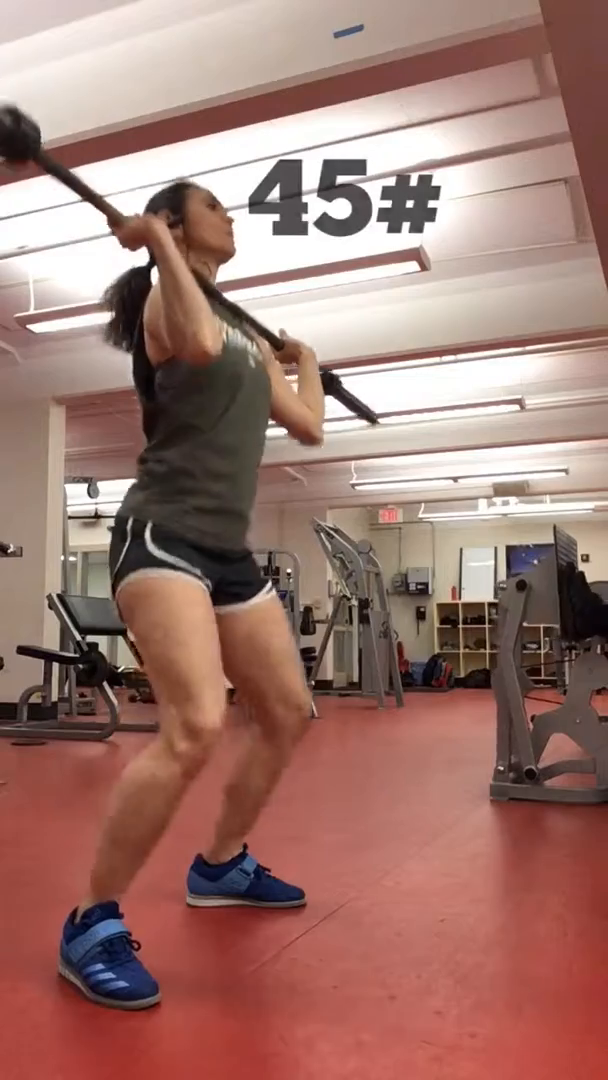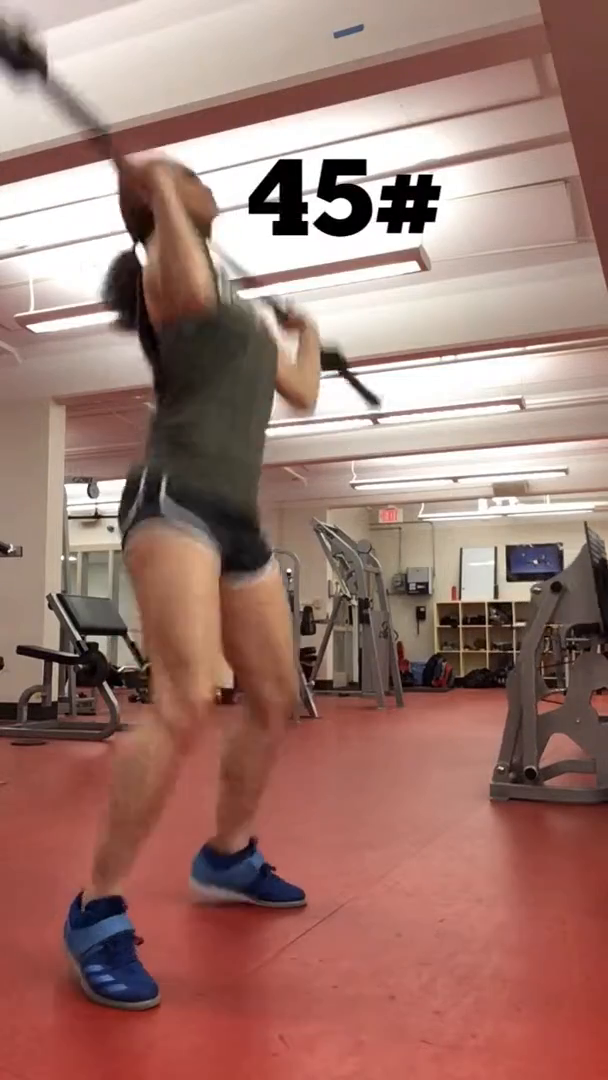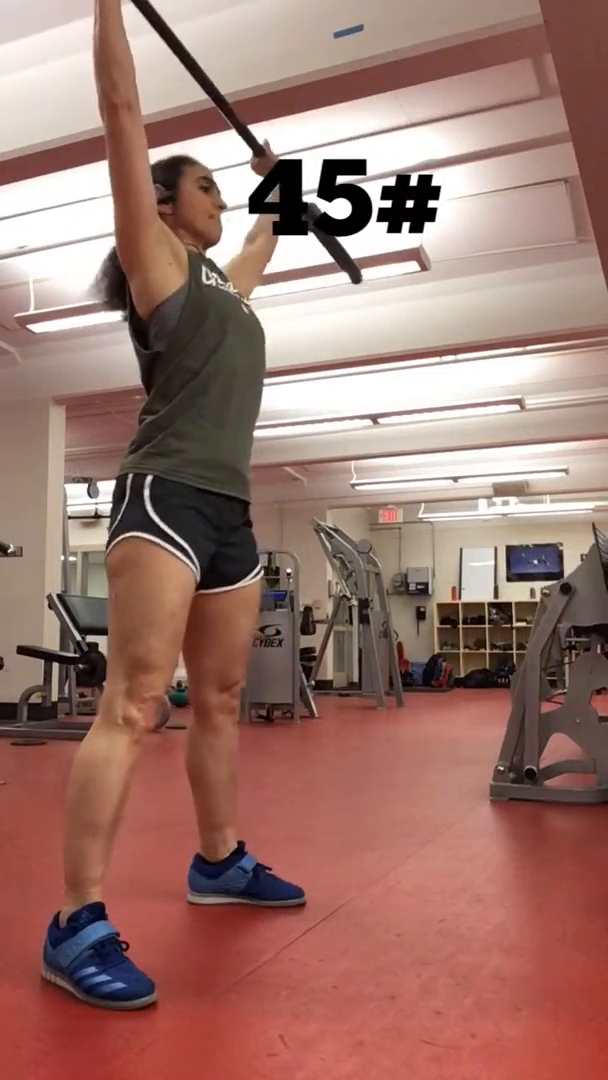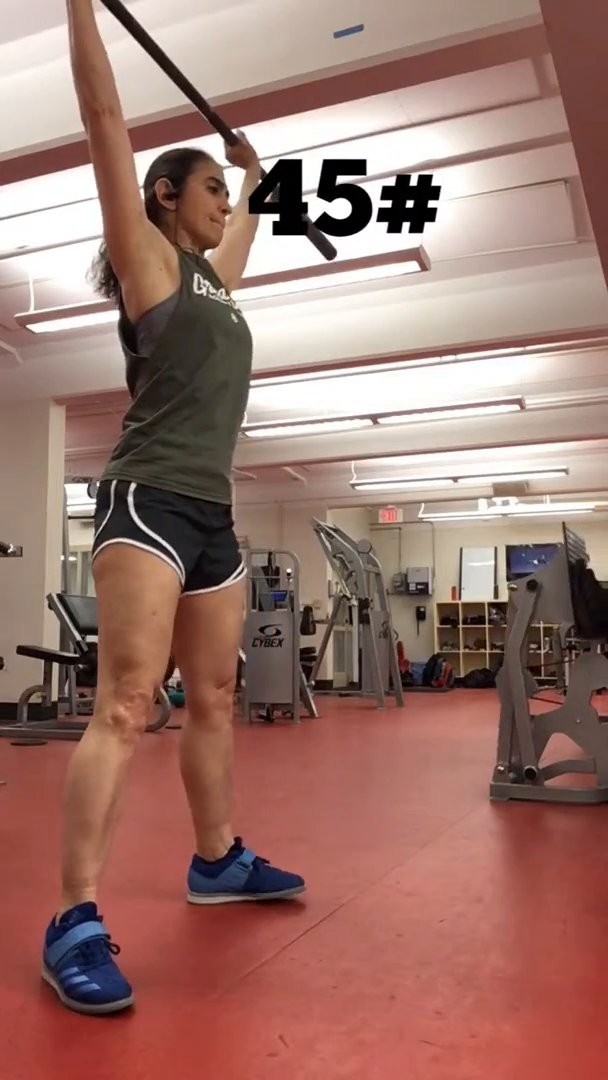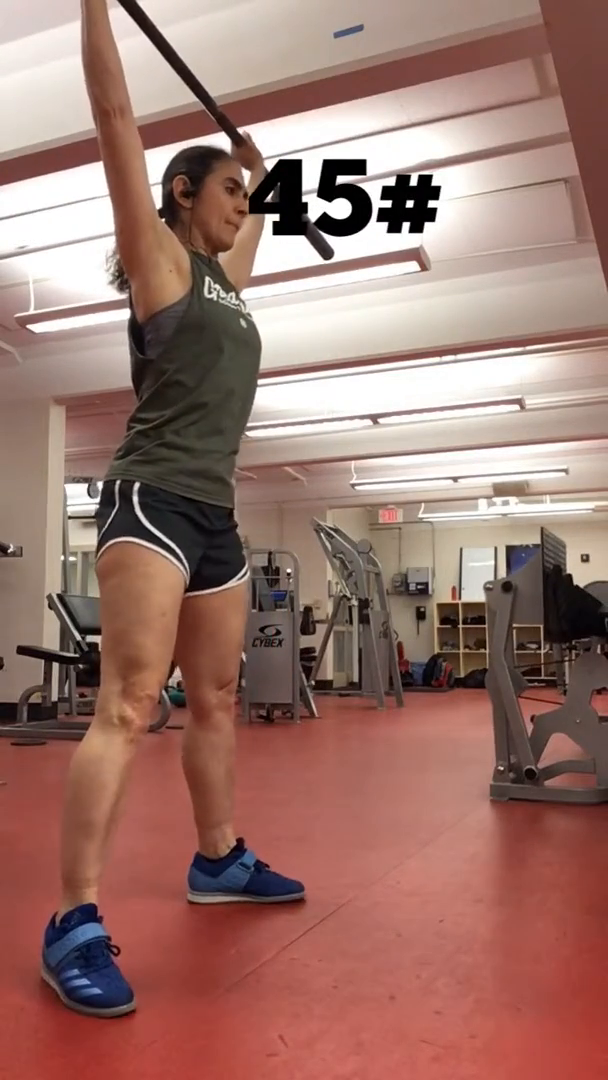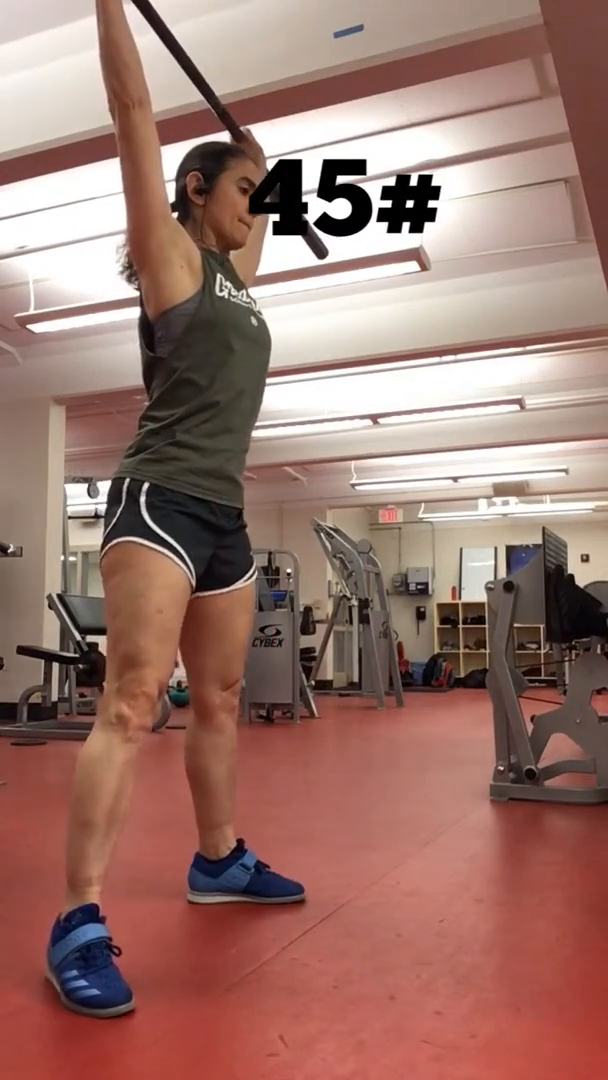
dt=0.5s
person 1, frame 1
left shoulder: (245, 338)
right shoulder: (167, 304)
left elbow: (307, 426)
right elbow: (198, 351)
left wrist: (303, 364)
right wrist: (163, 249)
left hip: (226, 553)
right hip: (162, 542)
left knee: (288, 713)
right knee: (195, 728)
left ankle: (220, 866)
right ankle: (92, 922)
person 1, frame 2
left shoulder: (240, 307)
right shoulder: (168, 269)
left elbow: (301, 394)
right elbow: (191, 291)
left wrist: (306, 335)
right wrist: (154, 186)
left hip: (235, 518)
right hip: (175, 499)
left knee: (274, 700)
right knee: (186, 702)
left ankle: (227, 854)
right ankle: (98, 913)
person 1, frame 3
left shoulder: (222, 283)
right shoulder: (156, 256)
left elbow: (264, 244)
right elbow: (121, 113)
left wrist: (274, 187)
left hip: (228, 511)
right hip: (166, 499)
left knee: (220, 704)
right knee: (133, 707)
left ankle: (220, 862)
right ankle: (77, 927)
person 1, frame 4
left shoulder: (212, 279)
right shoulder: (146, 256)
left elbow: (247, 225)
right elbow: (104, 121)
left wrist: (253, 173)
left hip: (210, 514)
right hip: (148, 505)
left knee: (213, 702)
right knee: (124, 709)
left ankle: (218, 859)
right ankle: (74, 924)
person 1, frame 5
left shoulder: (224, 278)
right shoulder: (159, 256)
left elbow: (251, 225)
right elbow: (115, 117)
left wrist: (256, 171)
left hip: (214, 514)
right hip: (153, 503)
left knee: (215, 702)
right knee: (128, 708)
left ankle: (219, 859)
right ankle: (74, 925)
person 1, frame 6
left shoulder: (233, 274)
right shoulder: (171, 253)
left elbow: (257, 208)
right elbow: (133, 113)
left wrist: (256, 160)
left hip: (221, 514)
right hip: (160, 501)
left knee: (219, 704)
right knee: (131, 706)
left ankle: (218, 859)
right ankle: (78, 924)
